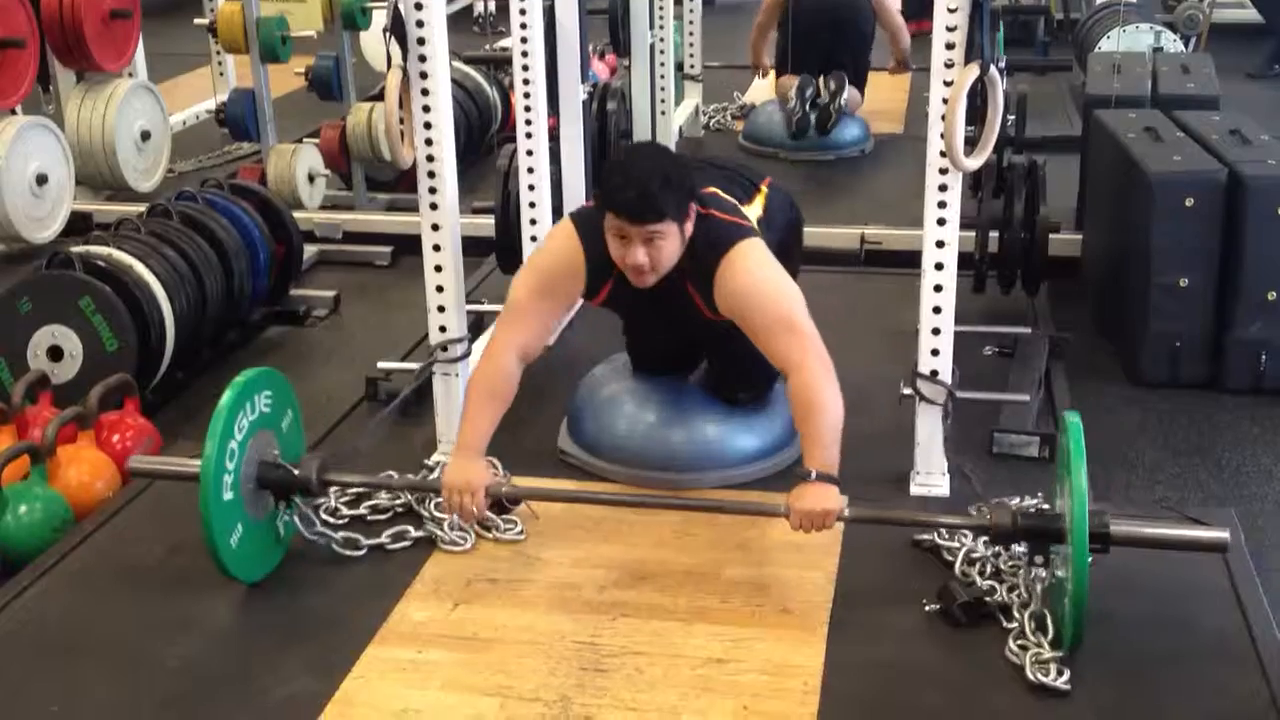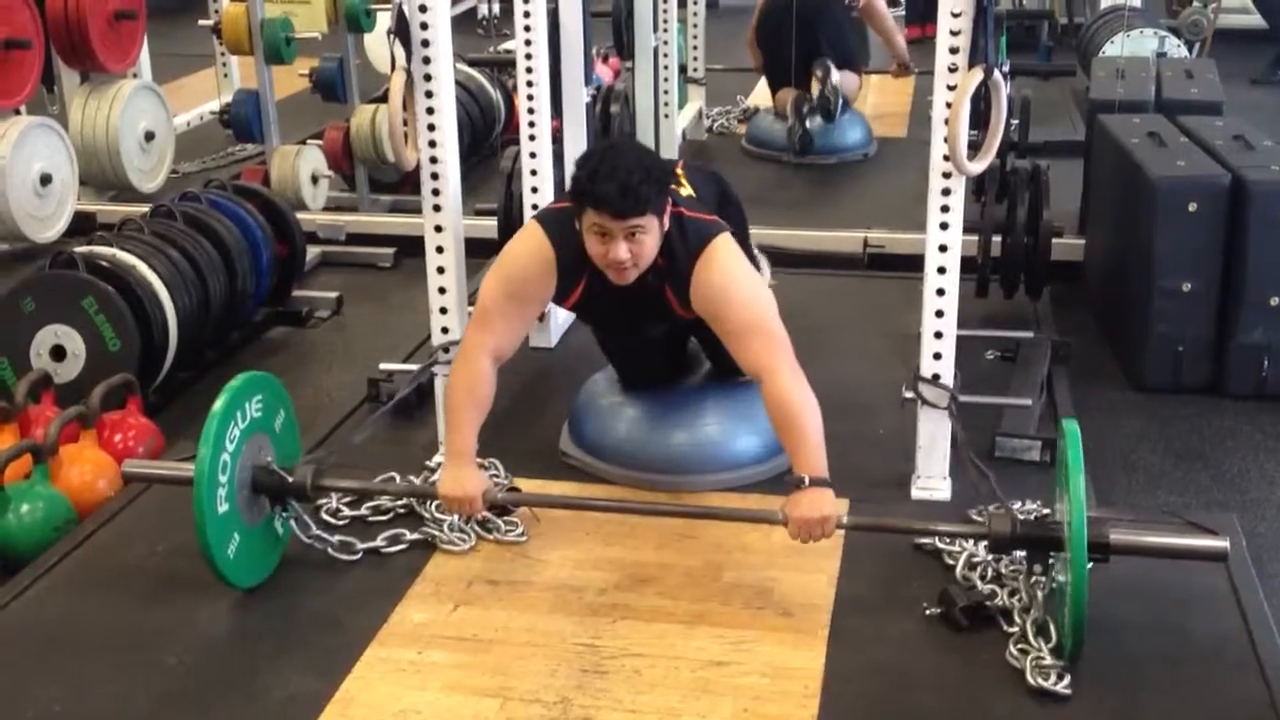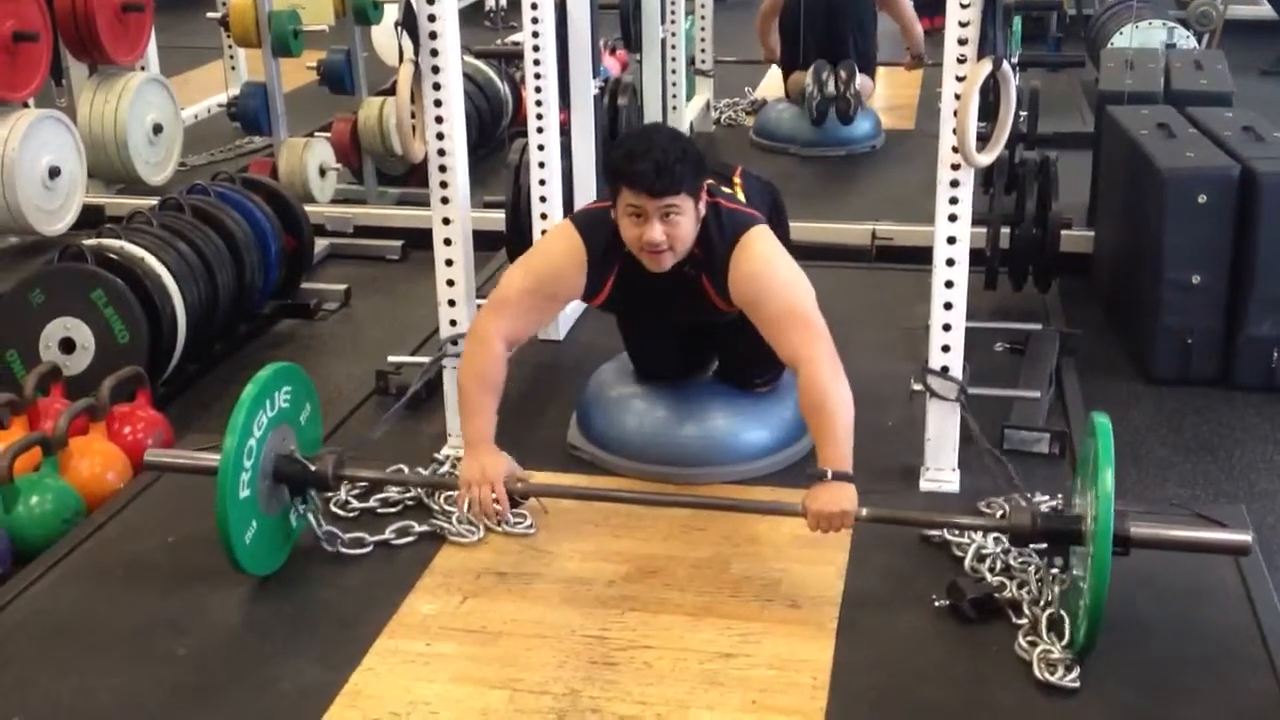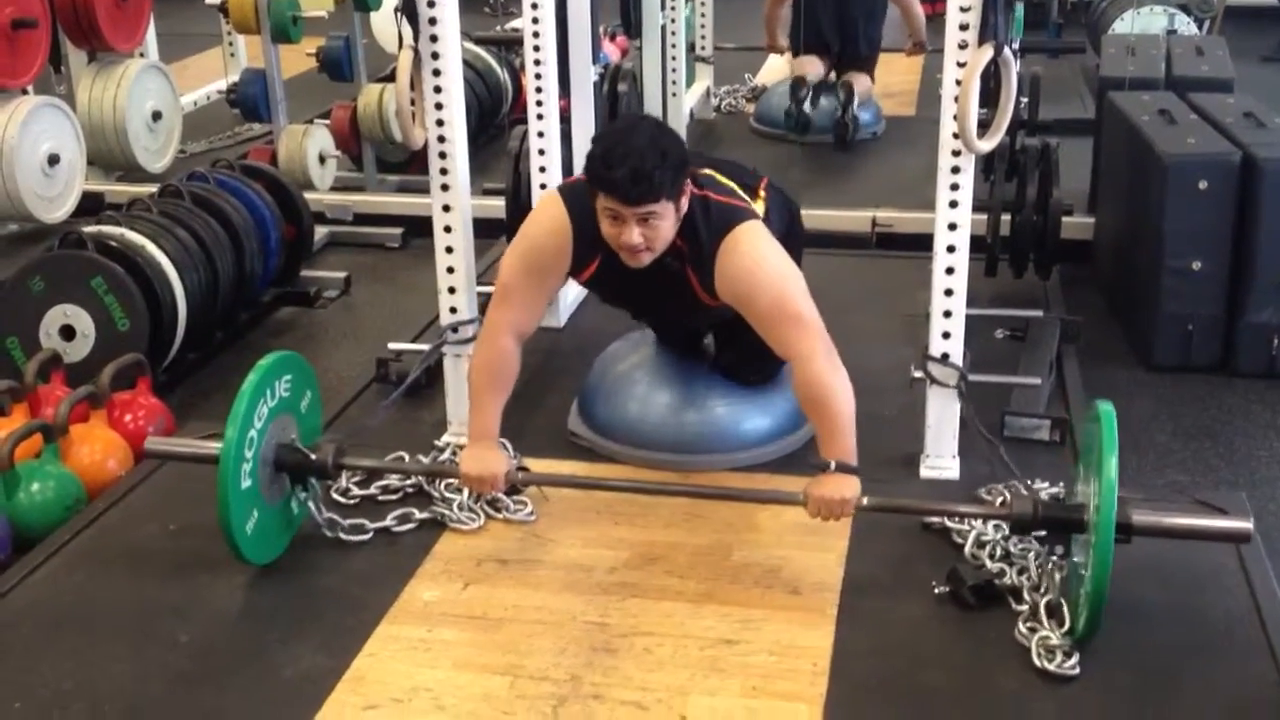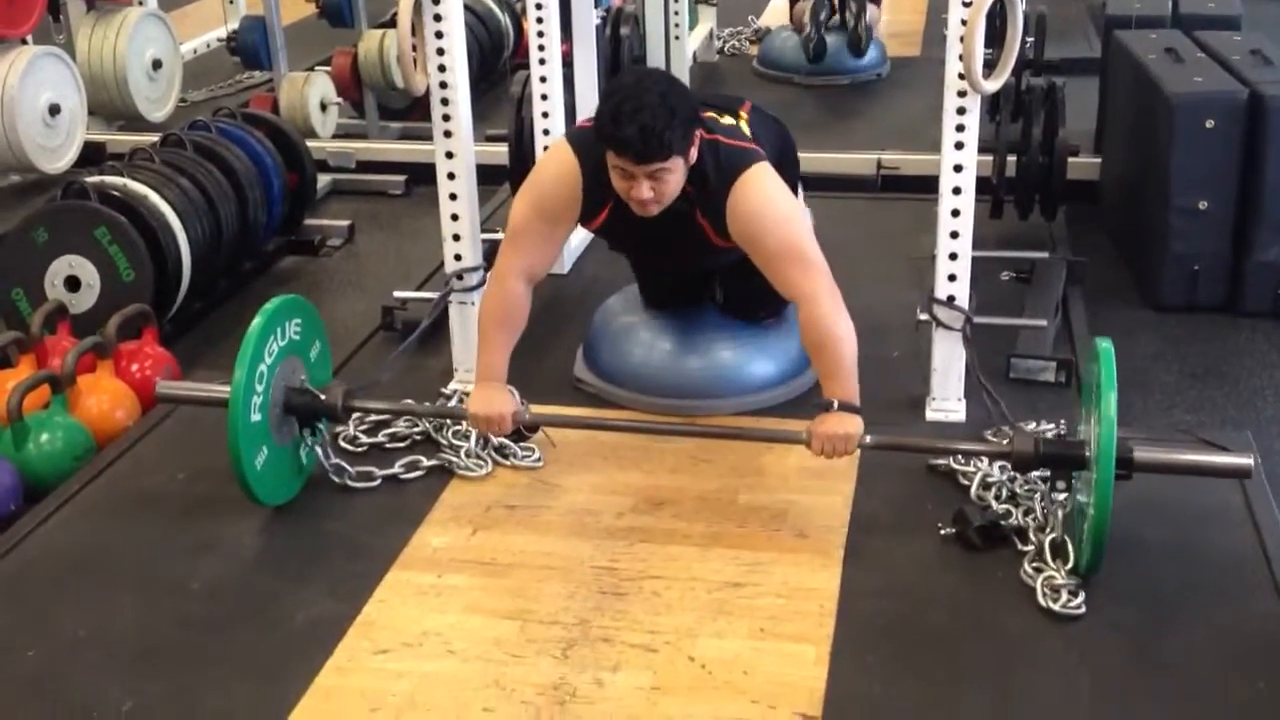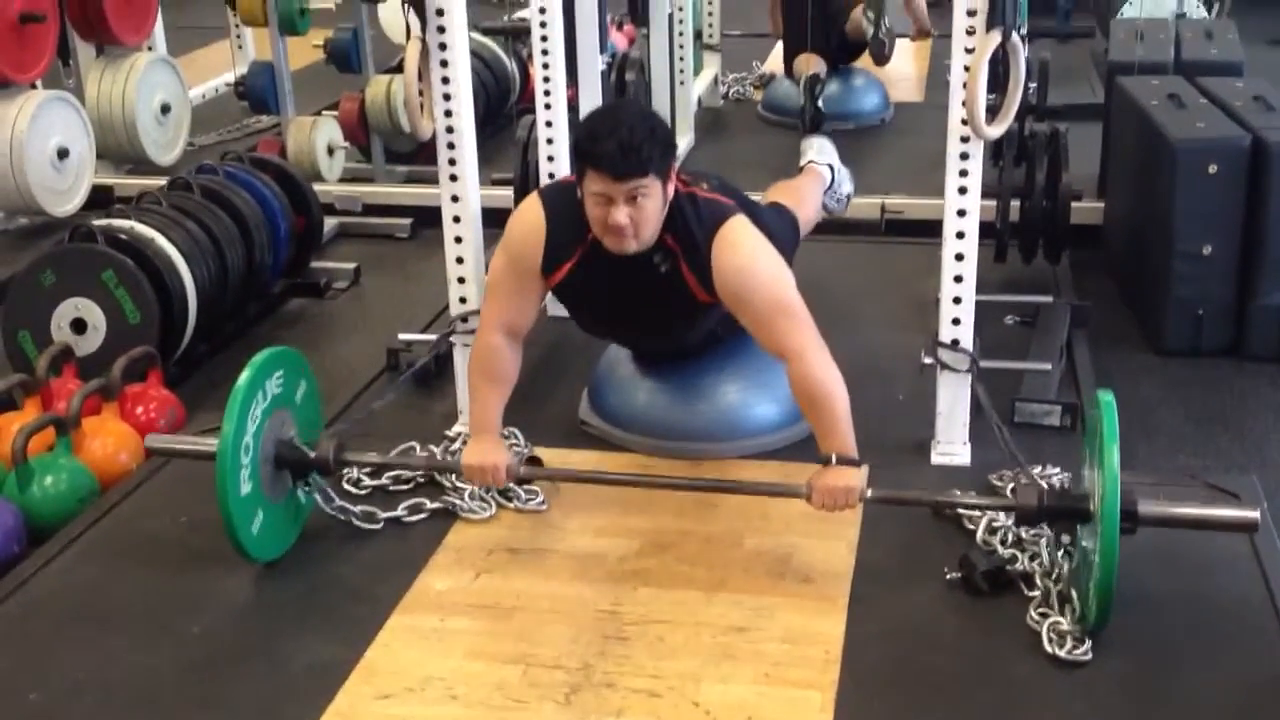
dt=0.7s
person 1, frame 1
left shoulder: (739, 260)
right shoulder: (576, 243)
left elbow: (809, 364)
right elbow: (509, 349)
left wrist: (819, 478)
right wrist: (468, 456)
left knee: (740, 390)
right knee: (655, 368)
right ankle: (695, 337)
person 1, frame 2
left shoulder: (711, 255)
right shoulder: (542, 247)
left elbow: (778, 368)
right elbow: (480, 351)
left wrist: (811, 484)
right wrist: (459, 461)
left knee: (738, 364)
right knee: (647, 377)
left ankle: (754, 283)
person 1, frame 3
left shoulder: (749, 250)
right shoulder: (578, 245)
left elbow: (816, 357)
right elbow: (490, 333)
left wrist: (835, 477)
right wrist: (479, 448)
left knee: (752, 377)
right knee: (660, 374)
person 1, frame 4
left shoulder: (739, 244)
right shoulder: (561, 220)
left elbow: (811, 351)
right elbow: (503, 330)
left wrist: (838, 468)
right wrist: (483, 441)
left knee: (749, 371)
person 1, frame 5
left shoulder: (746, 184)
right shoulder: (570, 165)
left elbow: (816, 293)
right elbow: (514, 274)
left wrist: (841, 407)
right wrist: (490, 382)
left knee: (755, 309)
right knee: (668, 303)
person 1, frame 6
left shoulder: (726, 239)
right shoulder: (540, 224)
left elbow: (802, 351)
right elbow: (499, 333)
left wrist: (840, 460)
right wrist: (484, 436)
left knee: (779, 224)
left ankle: (820, 170)
